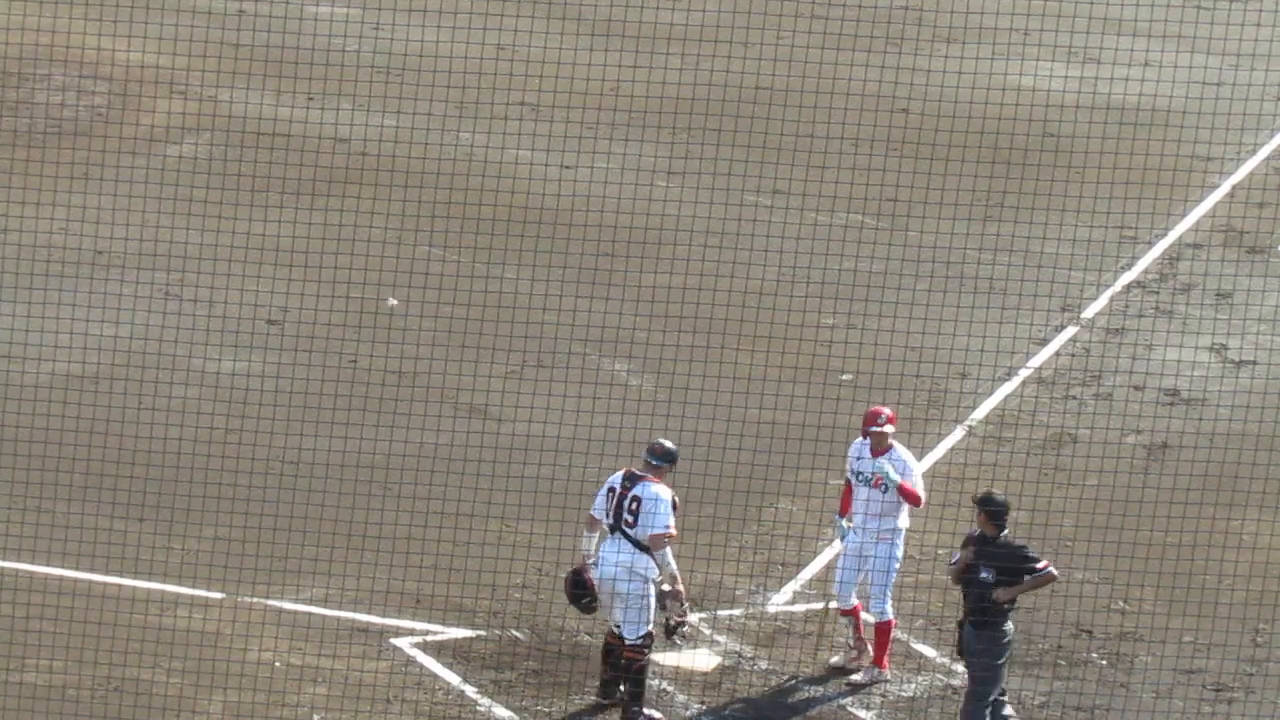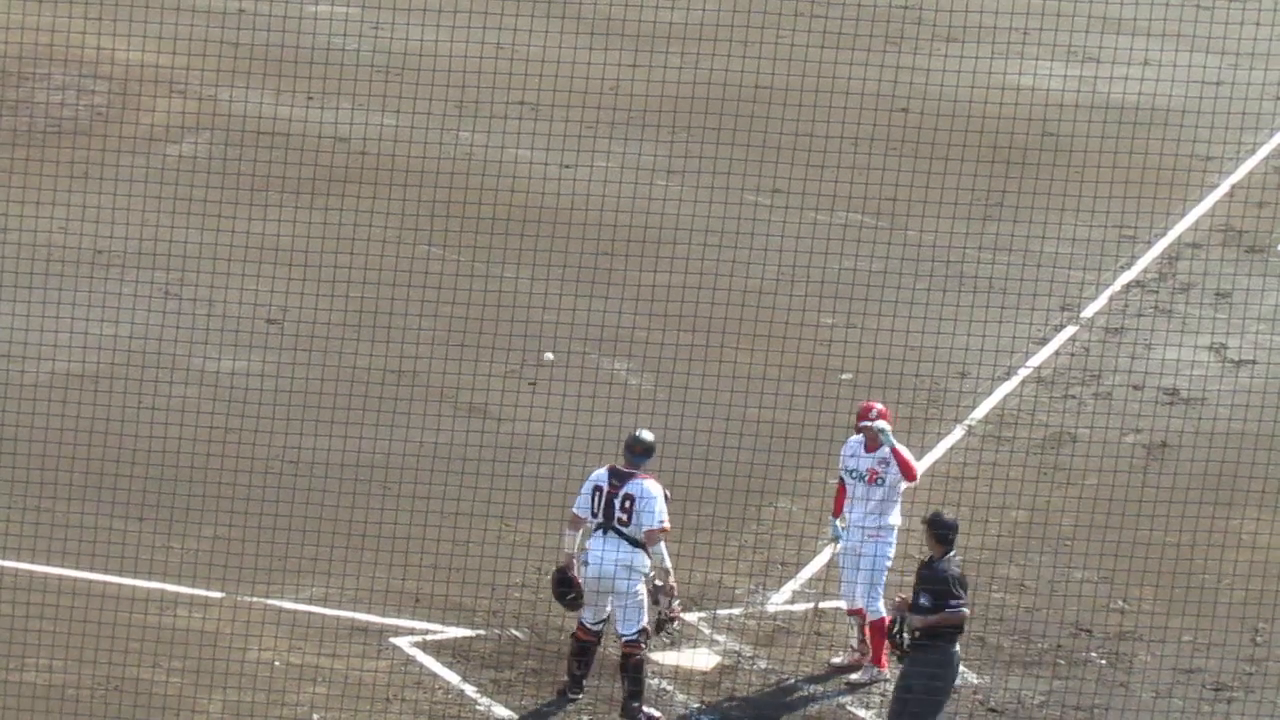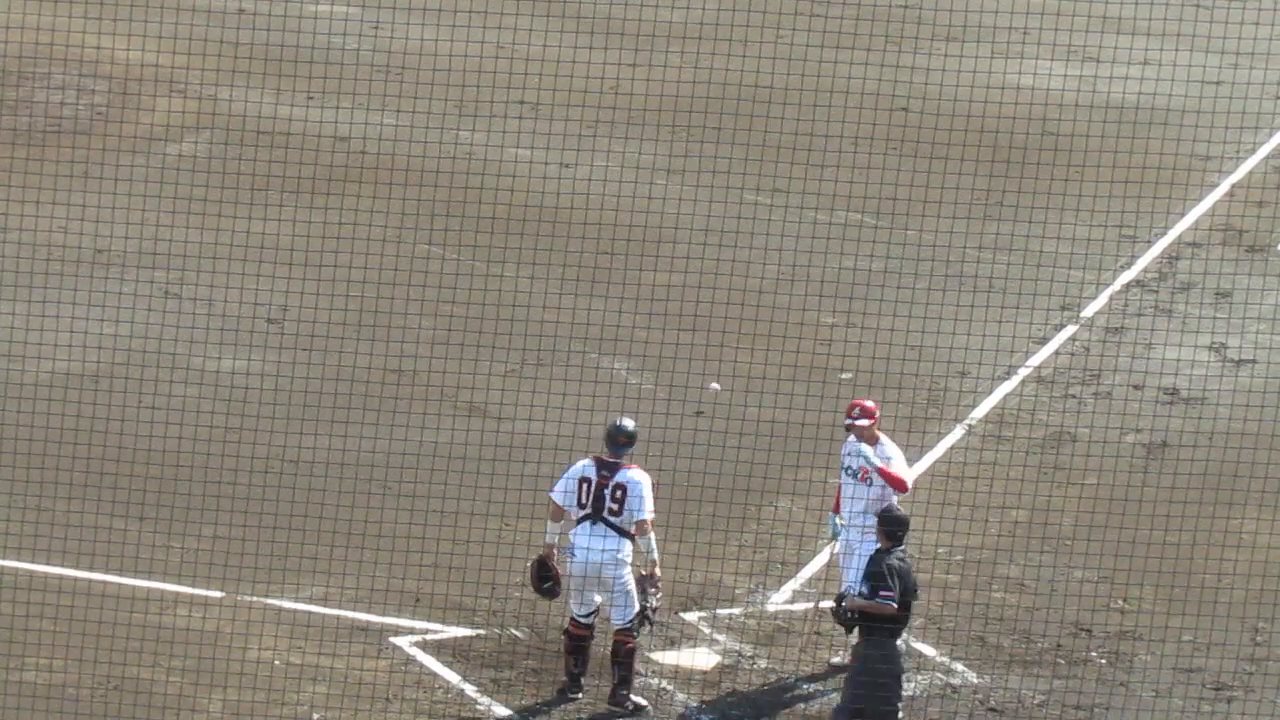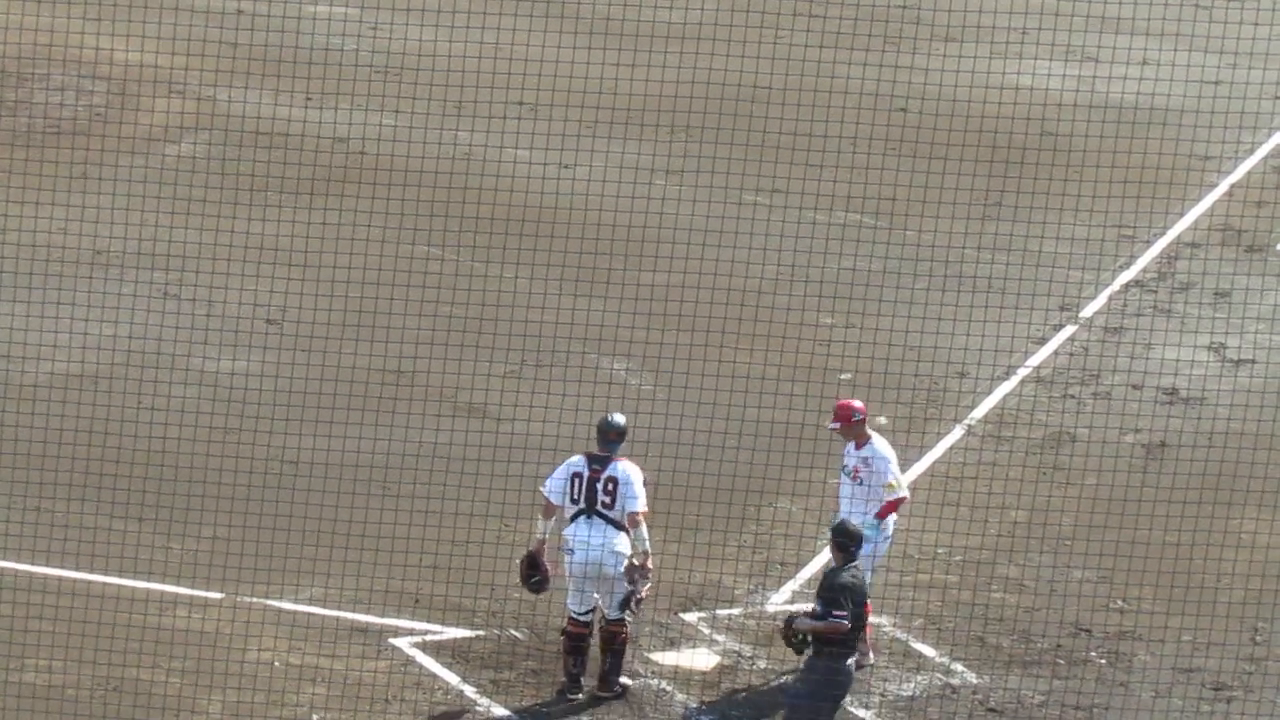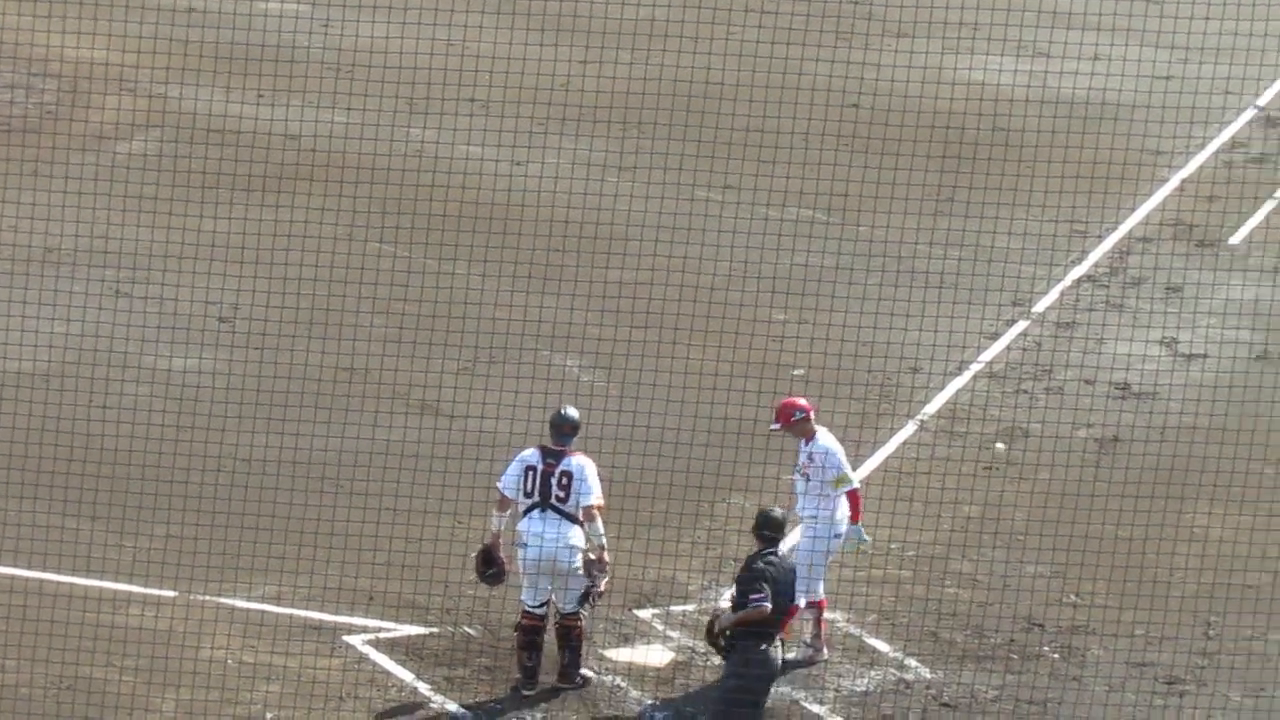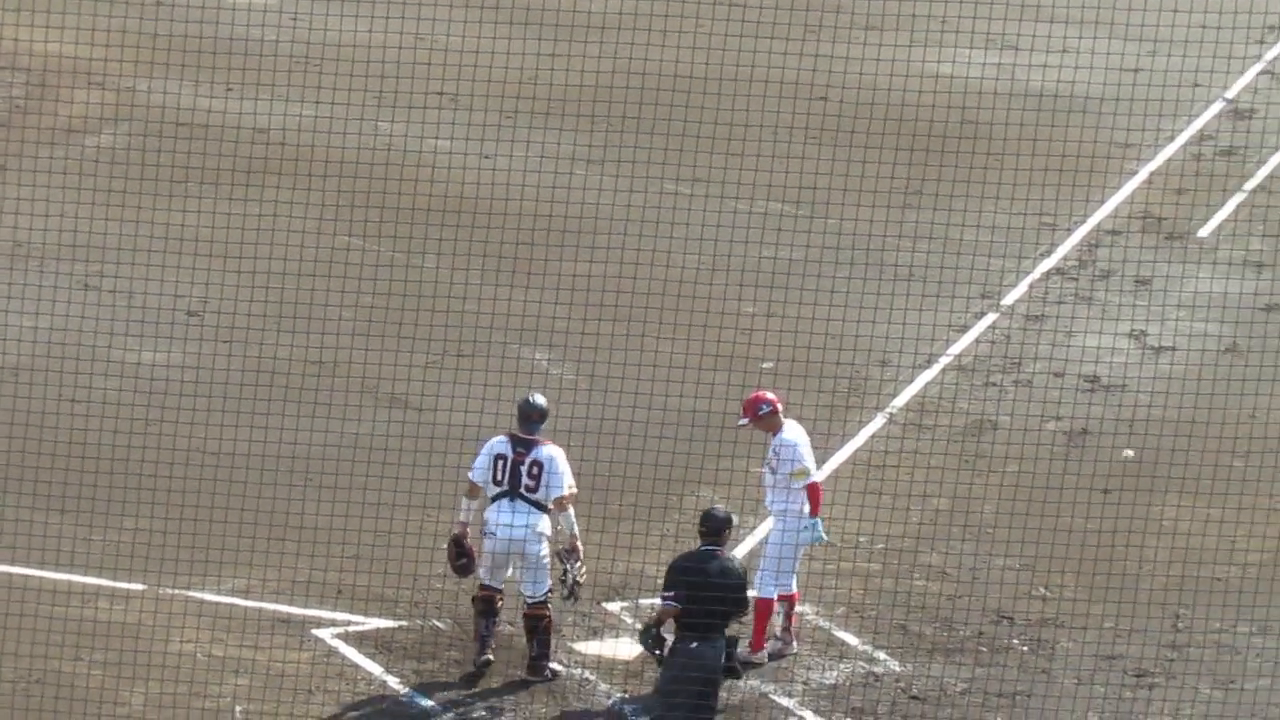
dt=0.2s
person 1, frame 1
left shoulder: (616, 478)
right shoulder: (659, 493)
left elbow: (593, 521)
right elbow: (658, 543)
left wrist: (586, 556)
right wrist: (675, 581)
left hip: (604, 567)
right hip: (634, 573)
left knee: (620, 630)
right knee: (638, 639)
left ankle: (609, 689)
person 1, frame 2
left shoulder: (598, 476)
right shoulder: (650, 489)
left elbow: (576, 519)
right elbow: (653, 537)
left wrist: (569, 554)
right wrist: (667, 574)
left hip: (593, 564)
right hip: (627, 570)
left knee: (589, 624)
right knee: (634, 637)
left ankle: (573, 685)
person 1, frame 3
left shoulder: (582, 467)
right shoulder: (637, 478)
left elbow: (557, 508)
right elbow: (642, 527)
left wrist: (550, 544)
right wrist: (653, 564)
left hip: (580, 555)
right hip: (615, 560)
left knee: (581, 618)
right knee: (626, 625)
left ankle: (573, 683)
right ankle: (621, 694)
person 1, frame 4
left shoulder: (573, 464)
right shoulder: (628, 471)
left elbow: (549, 505)
right elbow: (635, 518)
left wrist: (540, 540)
right wrist: (645, 555)
left hip: (577, 551)
right hip: (613, 553)
left knee: (579, 617)
right knee: (617, 616)
left ankle: (573, 683)
right ankle: (609, 681)
person 1, frame 5
left shoulder: (526, 457)
right shoulder: (583, 464)
left elbow: (504, 499)
right elbow: (590, 511)
left wrist: (495, 534)
right wrist: (601, 549)
left hip: (531, 544)
right hip: (567, 547)
left knee: (532, 612)
right knee: (571, 611)
left ankle: (528, 678)
right ankle: (569, 673)
person 1, frame 6
left shoulder: (495, 445)
right shoulder: (553, 454)
left elbow: (474, 488)
right elbow: (561, 501)
left wrist: (463, 523)
right wrist: (574, 537)
left hip: (497, 531)
right hip: (533, 535)
left knee: (489, 589)
right knee: (538, 600)
left ankle: (483, 648)
right ankle: (538, 665)
person 2, frame 1
left shoulder: (904, 461)
right shoulder: (857, 448)
left elbow: (918, 500)
left wrist: (895, 480)
right wrist: (841, 518)
left hip: (887, 539)
right hip: (857, 532)
left knee: (879, 603)
right knee: (843, 592)
left ankle: (879, 667)
right ankle: (857, 650)
person 2, frame 2
left shoulder: (895, 452)
right shoulder: (851, 446)
left elbow: (913, 476)
left wrist: (890, 443)
right wrist: (834, 519)
left hip: (879, 536)
right hip: (851, 531)
left knee: (872, 600)
right knee: (850, 596)
left ankle: (878, 665)
right ankle: (859, 650)
person 2, frame 3
left shoulder: (889, 453)
right shoulder: (850, 445)
left elbow: (904, 486)
left wrist: (875, 464)
right wrist: (834, 516)
left hip: (873, 534)
right hip: (849, 530)
right knee: (849, 592)
person 2, frame 4
left shoulder: (879, 453)
right shoulder: (852, 445)
left elbow: (900, 496)
left wrist: (873, 522)
right wrist: (841, 518)
left hip: (872, 530)
right ankle: (861, 649)
person 2, frame 5
left shoulder: (826, 448)
right shoulder: (807, 441)
left elbow: (852, 488)
left wrist: (855, 525)
left hip: (823, 527)
right hip: (812, 524)
left knee: (796, 586)
right knee: (812, 586)
right ankle: (815, 645)
person 2, frame 6
left shoulder: (789, 440)
right shoulder: (785, 431)
left elbow: (812, 482)
left wrist: (815, 520)
left hip: (793, 520)
right hip: (788, 517)
left knee: (766, 581)
right knee: (784, 580)
left ankle: (756, 649)
right ankle: (785, 639)
person 3, frame 1
left shoulder: (1011, 549)
right shoulder: (972, 541)
left elbow: (1051, 575)
right elbow: (956, 578)
left wrist: (1011, 591)
right wrist: (960, 562)
left hip: (994, 633)
right hip: (972, 628)
right knee: (992, 698)
person 3, frame 2
left shoulder: (946, 573)
right shoulder: (930, 566)
left elbow: (961, 614)
left wrist: (924, 621)
right wrist: (909, 607)
left hip: (940, 656)
right hip: (921, 652)
person 3, frame 3
left shoulder: (886, 564)
right shoulder: (897, 559)
left elbow: (889, 607)
right elbow: (911, 596)
left wrist: (857, 603)
right wrist: (859, 601)
left hip: (880, 649)
right hip: (870, 647)
person 3, frame 4
left shoulder: (839, 581)
right shoulder: (853, 576)
left elbow: (841, 625)
left wrist: (808, 625)
right wrist: (813, 615)
left hip: (829, 668)
right hip: (823, 662)
person 3, frame 5
left shoulder: (755, 567)
right shoulder: (787, 566)
left elbow: (762, 609)
left wrist: (731, 619)
left hip: (749, 654)
right hip: (769, 652)
person 3, frame 6
left shoulder: (685, 563)
right shoulder: (736, 568)
left elbow: (669, 608)
right elbow: (742, 611)
left wrist: (655, 620)
left hip: (688, 649)
right hip: (718, 649)
